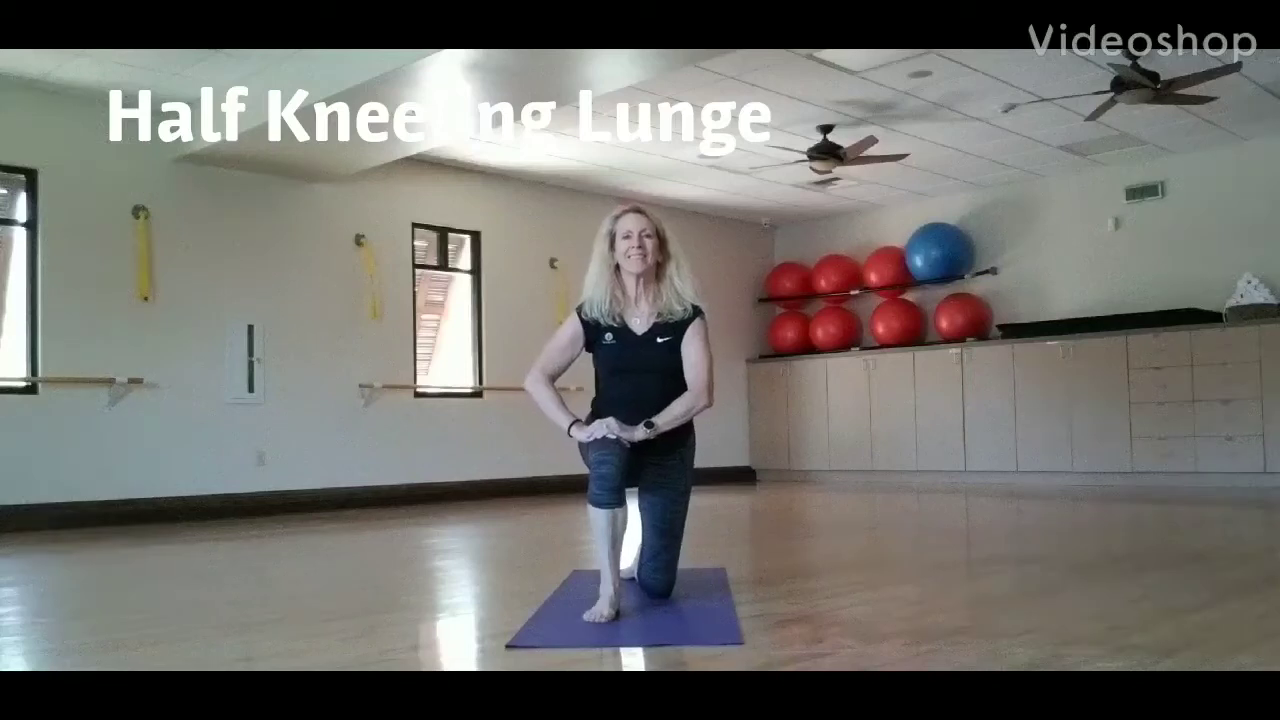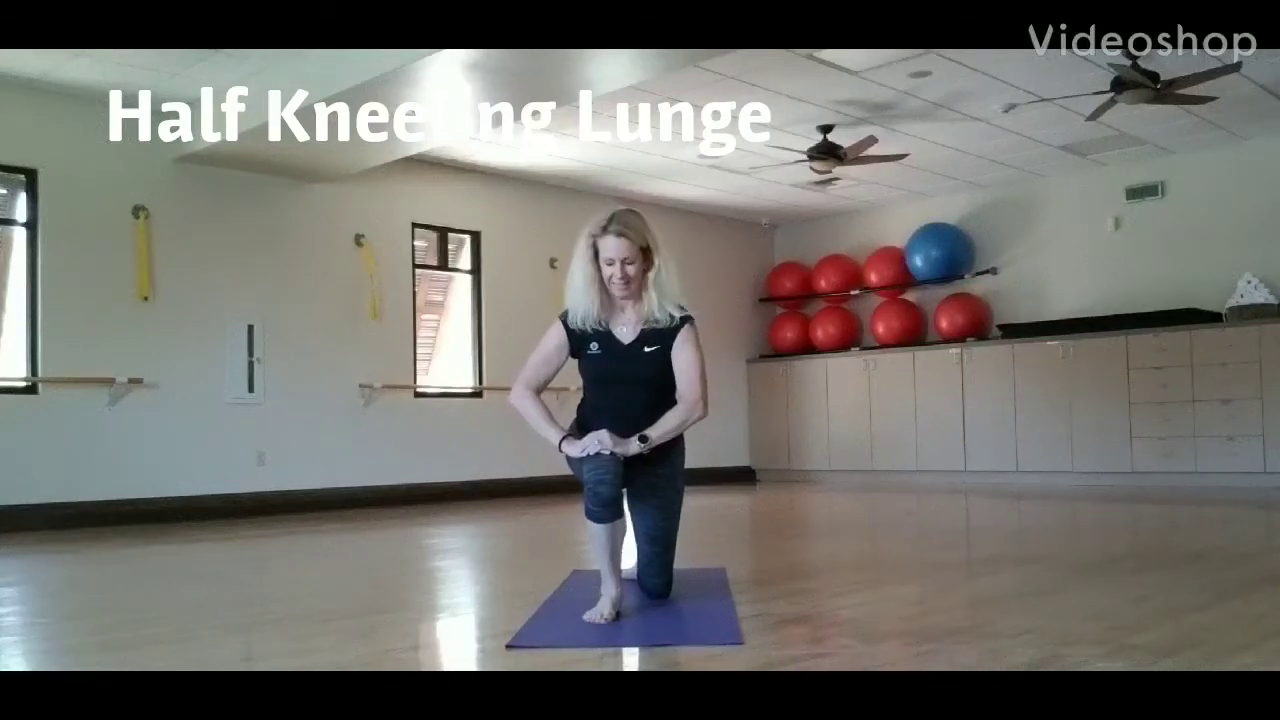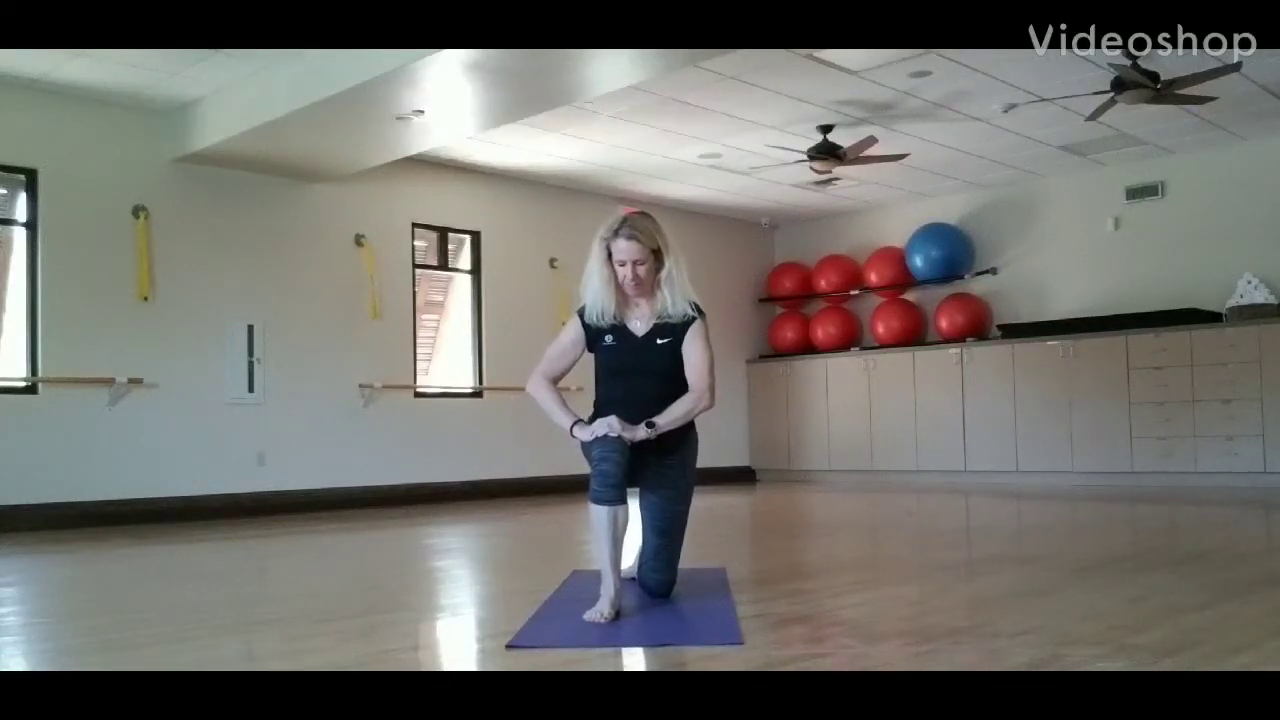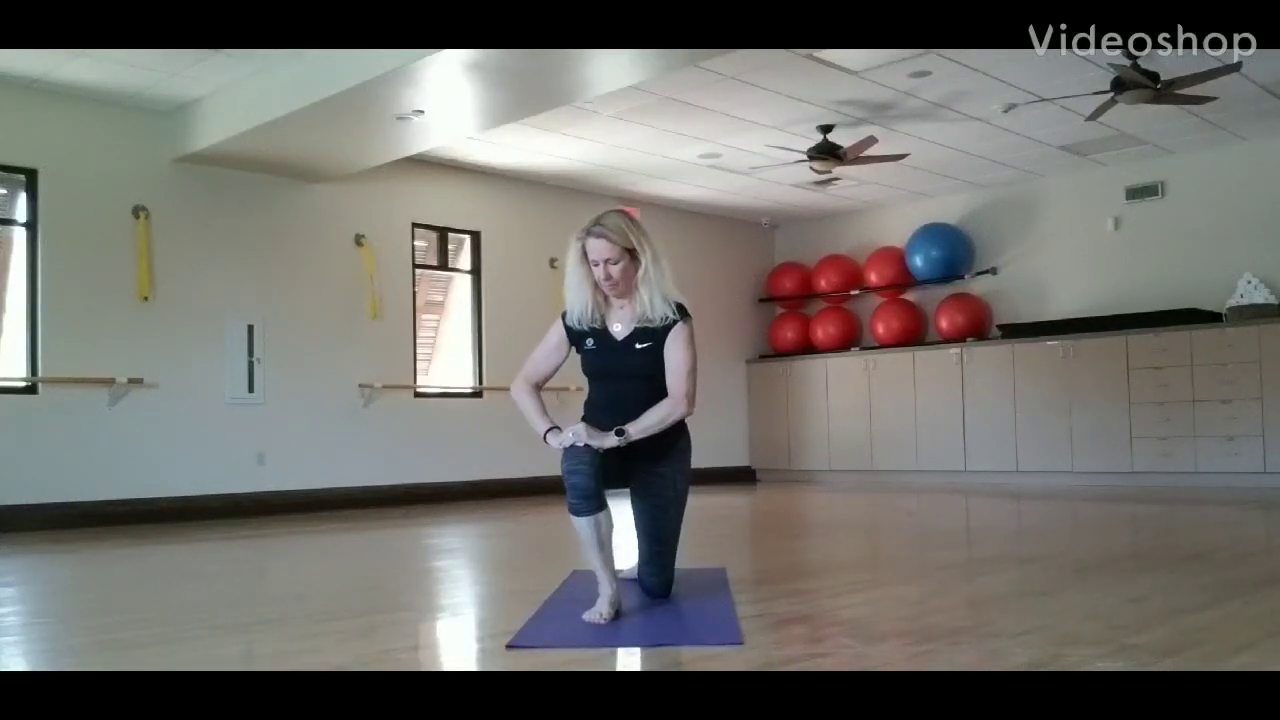
dt=1s
person 1, frame 1
left shoulder: (686, 316)
right shoulder: (592, 315)
left elbow: (701, 394)
right elbow: (536, 379)
left wrist: (641, 430)
right wrist: (575, 427)
left hip: (669, 446)
right hip: (609, 439)
left knee: (658, 584)
right knee: (608, 466)
left ankle: (639, 565)
right ankle: (609, 588)
person 1, frame 2
left shoulder: (674, 322)
right shoulder: (576, 321)
left elbow: (694, 404)
right elbow: (522, 392)
left wrist: (635, 443)
right wrist: (564, 441)
left hip: (657, 451)
right hip: (596, 447)
left knee: (656, 586)
right knee: (603, 477)
left ankle: (639, 566)
right ankle: (610, 589)
person 1, frame 3
left shoulder: (686, 317)
right shoulder: (593, 317)
left elbow: (702, 395)
right elbow: (538, 381)
left wrist: (643, 429)
right wrist: (577, 427)
left hip: (670, 446)
right hip: (611, 440)
left knee: (658, 583)
right knee: (608, 457)
left ankle: (640, 563)
right ankle: (609, 589)
person 1, frame 4
left shoulder: (671, 318)
right shoulder: (577, 318)
left elbow: (681, 401)
right elbow: (523, 383)
left wrist: (615, 436)
right wrist: (552, 433)
left hip: (660, 450)
right hip: (598, 442)
left knee: (657, 585)
right knee: (577, 471)
left ankle: (639, 567)
right ankle: (607, 589)
